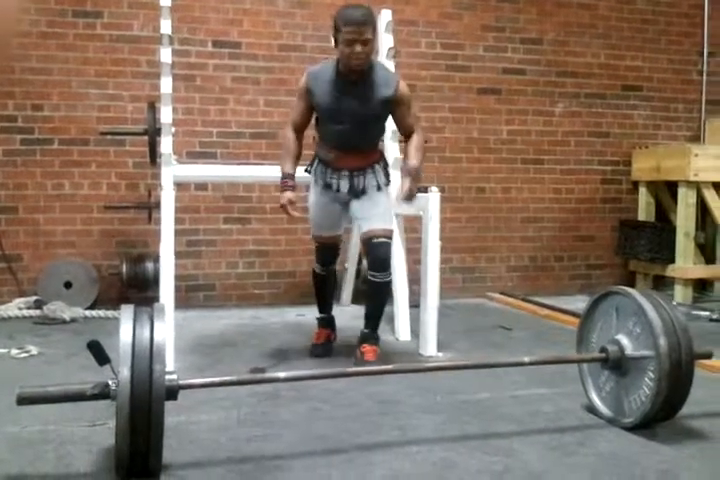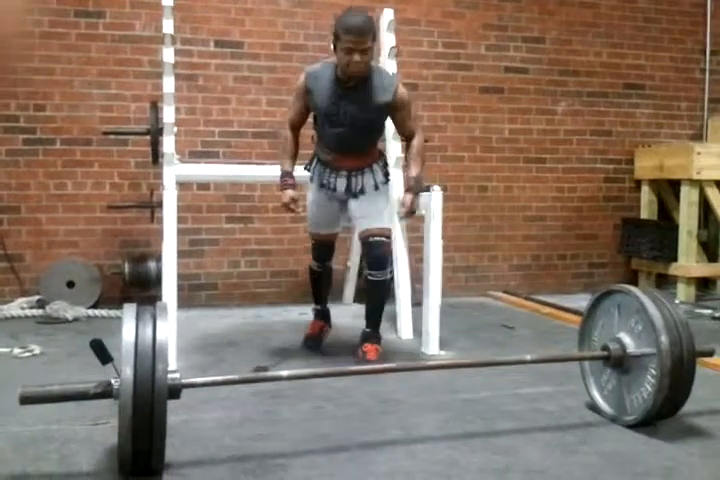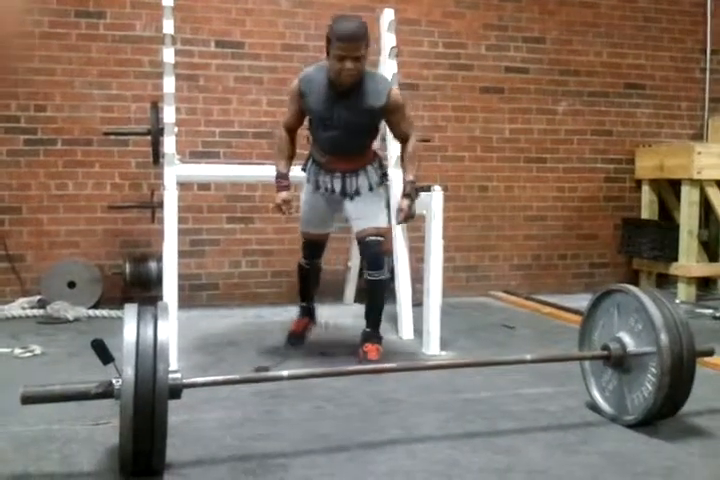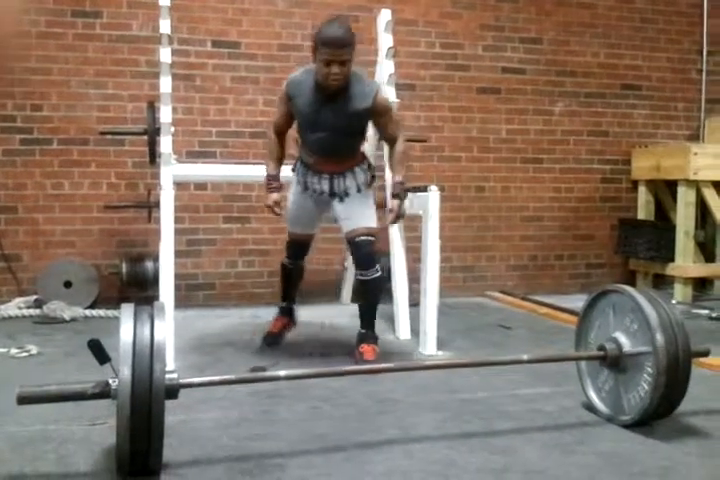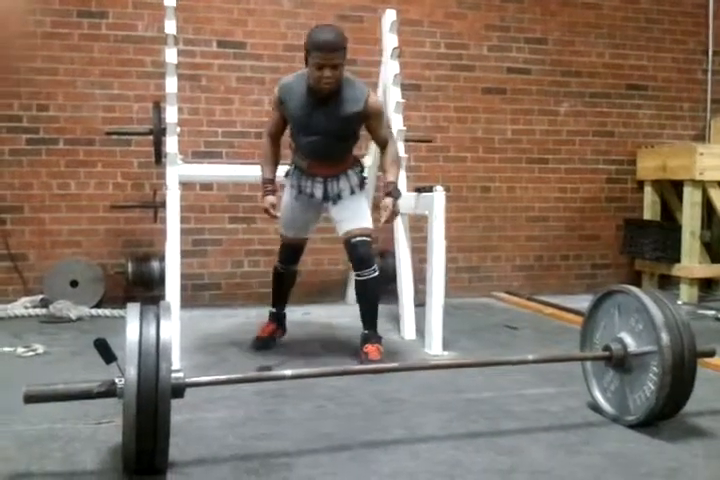
dt=0.1s
person 1, frame 1
left shoulder: (392, 85)
right shoulder: (313, 79)
left elbow: (413, 132)
right elbow: (294, 130)
left wrist: (412, 169)
right wrist: (287, 181)
left hip: (371, 176)
right hip: (326, 174)
left knee: (380, 255)
right knee: (325, 253)
left ankle: (370, 337)
right ankle: (325, 324)
person 1, frame 2
left shoulder: (392, 90)
right shoulder: (311, 80)
left elbow: (413, 137)
right elbow: (292, 128)
left wrist: (413, 185)
right wrist: (287, 180)
left hip: (369, 175)
right hip: (324, 173)
left knee: (378, 253)
right knee: (321, 250)
left ankle: (371, 336)
right ankle: (321, 317)
person 1, frame 3
left shoulder: (385, 93)
right shoulder: (305, 83)
left elbow: (407, 138)
right elbow: (288, 131)
left wrist: (409, 190)
right wrist: (282, 182)
left hip: (364, 176)
right hip: (319, 174)
left knee: (374, 253)
right knee: (312, 249)
left ankle: (371, 336)
right ankle: (306, 313)
person 1, frame 4
left shoulder: (372, 95)
right shoulder: (294, 86)
left elbow: (395, 140)
right elbow: (278, 133)
left wrist: (398, 191)
right wrist: (272, 184)
left hip: (352, 178)
right hip: (307, 175)
left knee: (365, 252)
right knee: (296, 249)
left ankle: (367, 337)
right ankle: (285, 313)
person 1, frame 5
left shoulder: (364, 99)
right shoulder: (286, 91)
left elbow: (386, 143)
right elbow: (272, 138)
left wrist: (390, 190)
right wrist: (268, 187)
left hip: (345, 181)
right hip: (301, 179)
left knee: (362, 253)
right knee: (289, 253)
left ankle: (370, 337)
right ankle: (276, 319)
